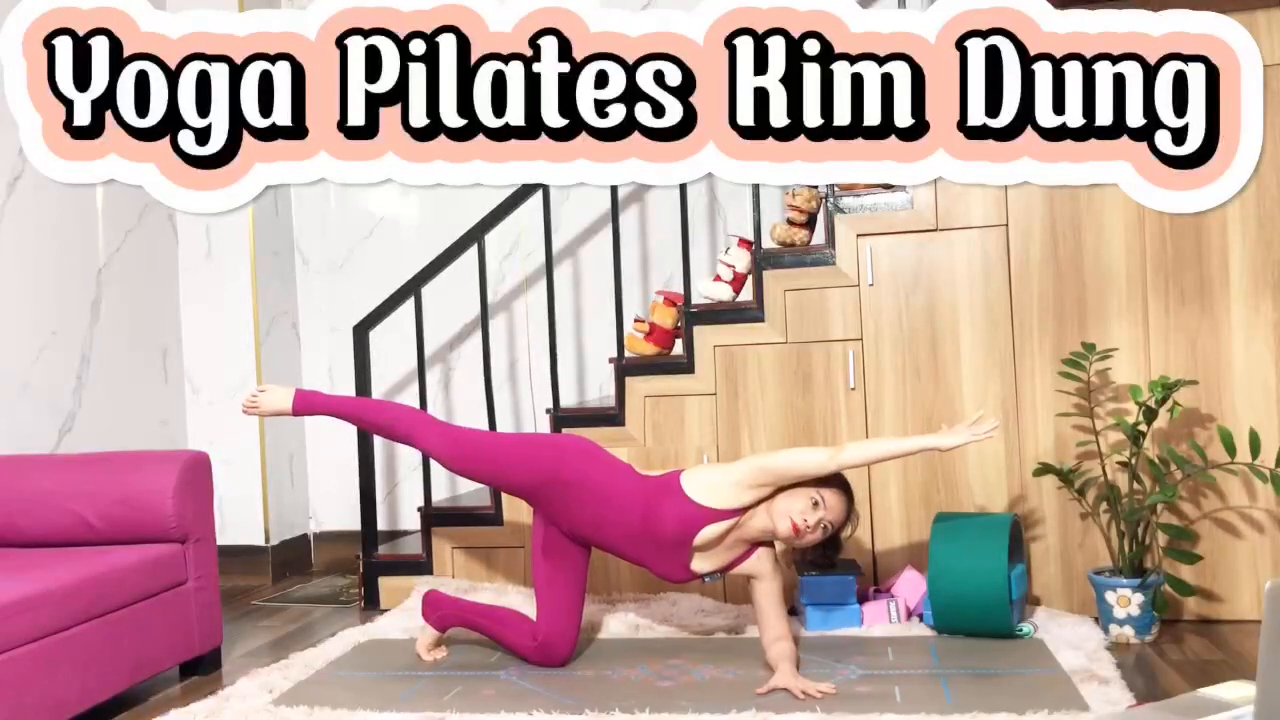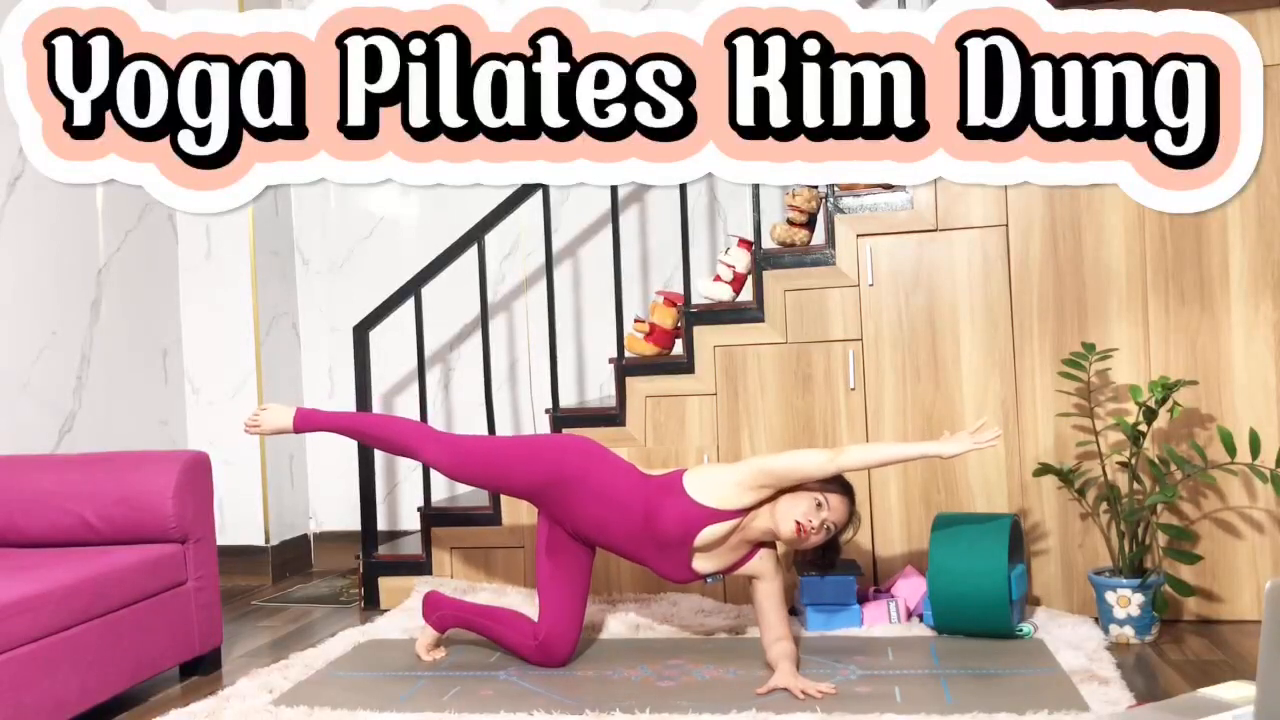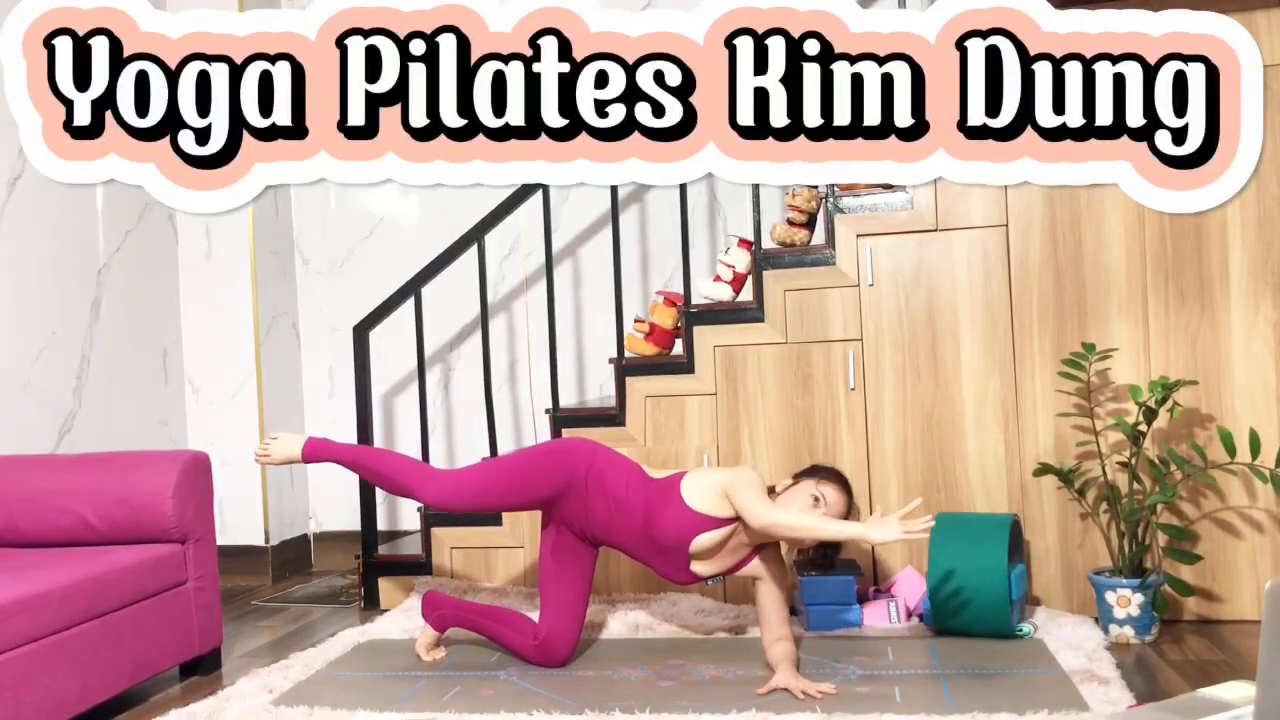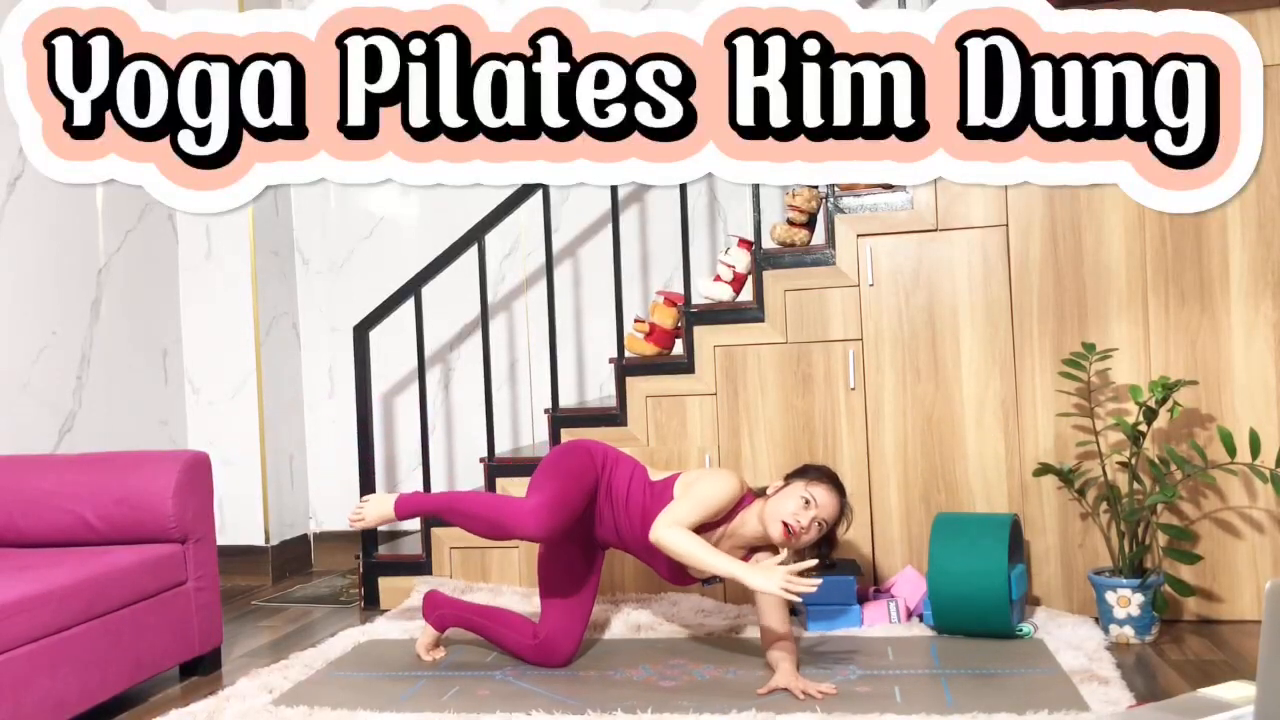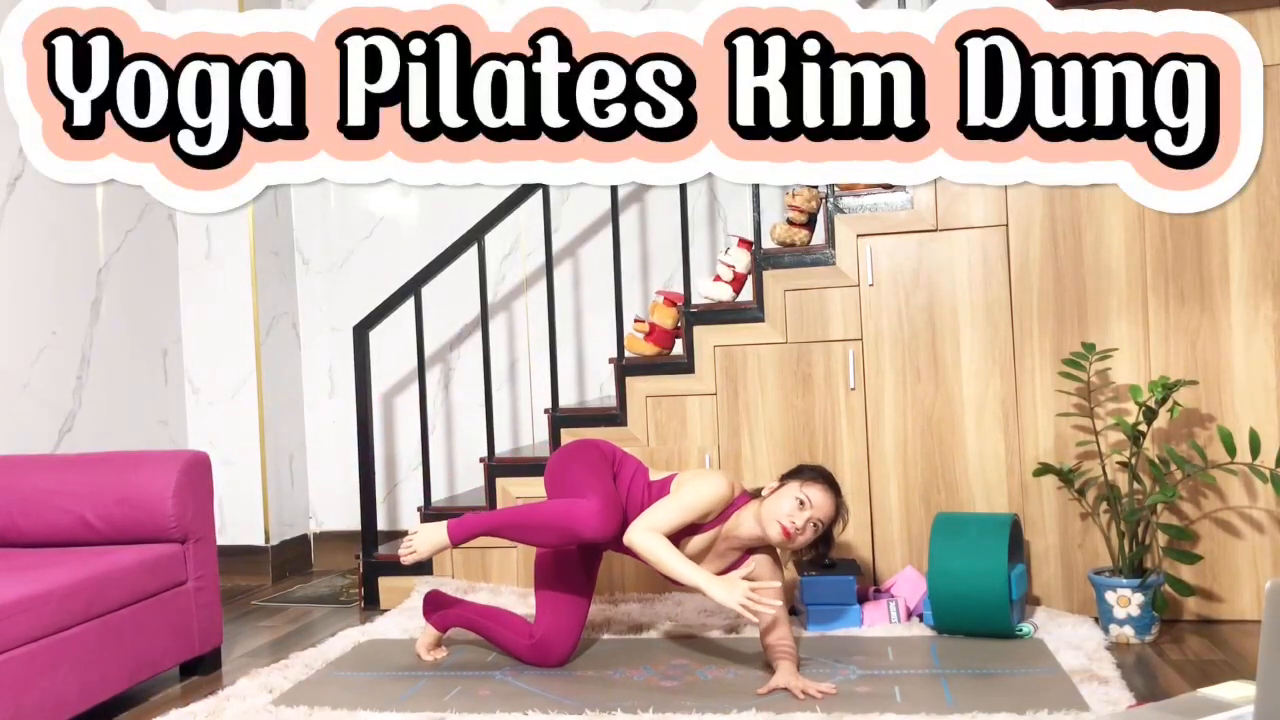
dt=1s
person 1, frame 1
left shoulder: (759, 564)
right shoulder: (746, 482)
left elbow: (776, 631)
right elbow: (835, 455)
left wrist: (786, 671)
right wrist: (933, 439)
left hip: (571, 528)
right hip: (566, 475)
left knee: (551, 648)
right knee: (438, 440)
left ankle: (443, 609)
right ankle: (308, 401)
person 1, frame 2
left shoulder: (760, 564)
right shoulder: (748, 482)
left elbow: (776, 634)
right elbow: (838, 458)
left wrist: (786, 671)
right wrist: (935, 446)
left hip: (576, 530)
right hip: (568, 475)
left knee: (551, 648)
right knee: (438, 449)
left ankle: (444, 610)
right ankle: (305, 417)
person 1, frame 3
left shoulder: (763, 563)
right shoulder: (740, 484)
left elbow: (778, 633)
right elbow: (764, 515)
left wrist: (786, 671)
right wrist: (868, 531)
left hip: (582, 530)
right hip: (576, 475)
left knee: (550, 649)
right knee: (440, 490)
left ankle: (442, 610)
right ankle: (315, 448)
person 1, frame 4
left shoulder: (763, 560)
right shoulder: (728, 488)
left elbow: (777, 635)
right elbow: (663, 531)
left wrist: (786, 669)
right wrist: (747, 573)
left hip: (592, 533)
right hip: (586, 471)
left knee: (552, 651)
right knee: (535, 522)
left ankle: (442, 610)
right ankle: (403, 504)
person 1, frame 5
left shoulder: (761, 566)
right shoulder: (719, 490)
left elbow: (777, 634)
right elbow: (639, 534)
left wrist: (786, 668)
right wrist: (712, 584)
left hip: (588, 537)
left knee: (548, 651)
right knee: (601, 520)
left ankle: (445, 609)
right ankle: (454, 530)
